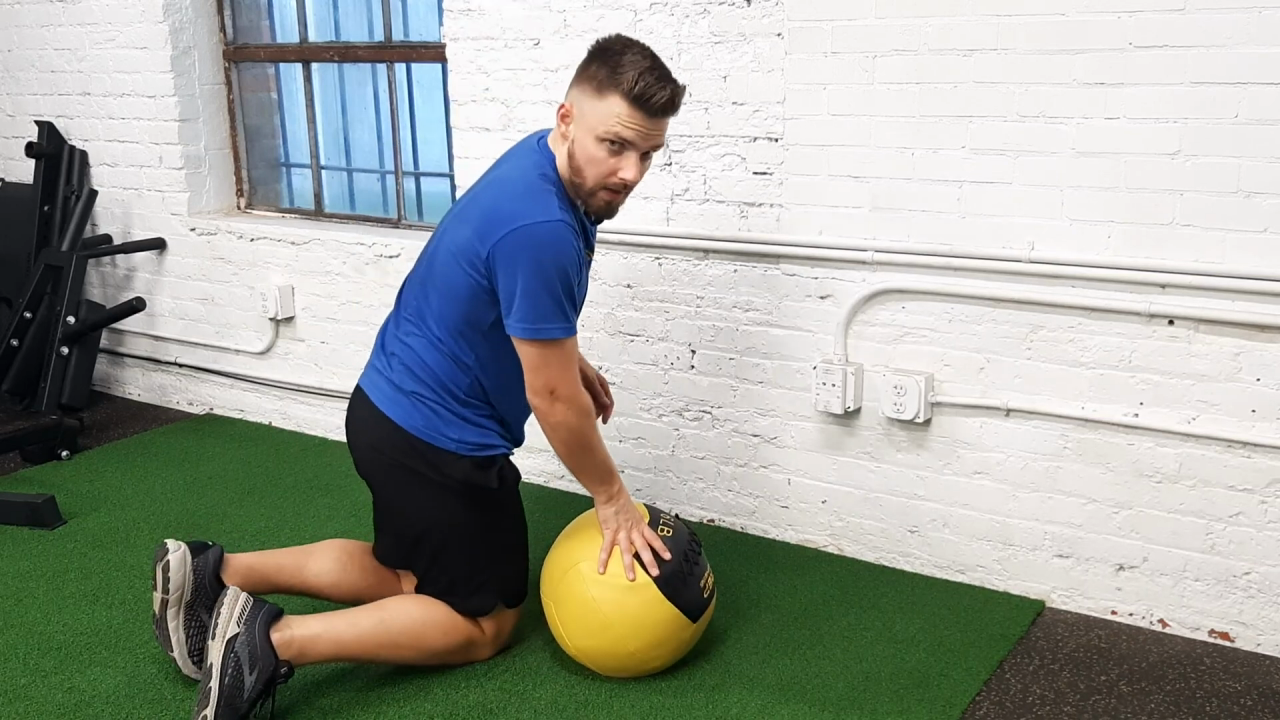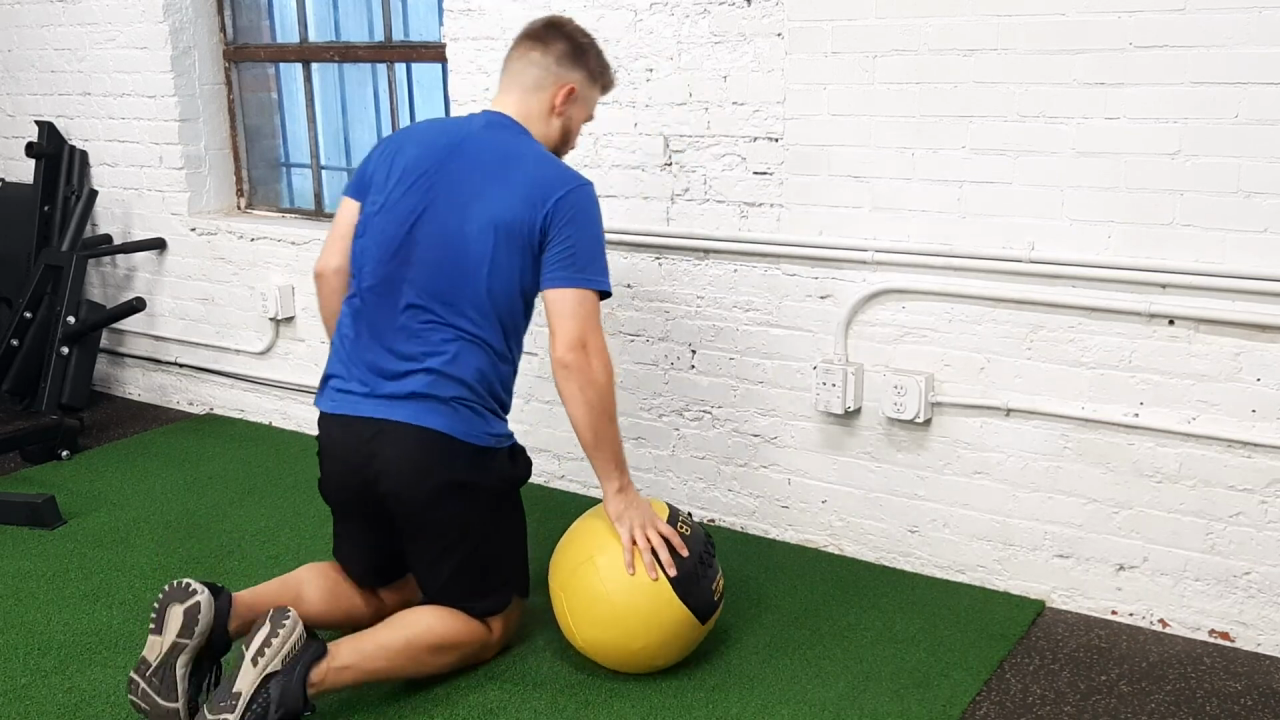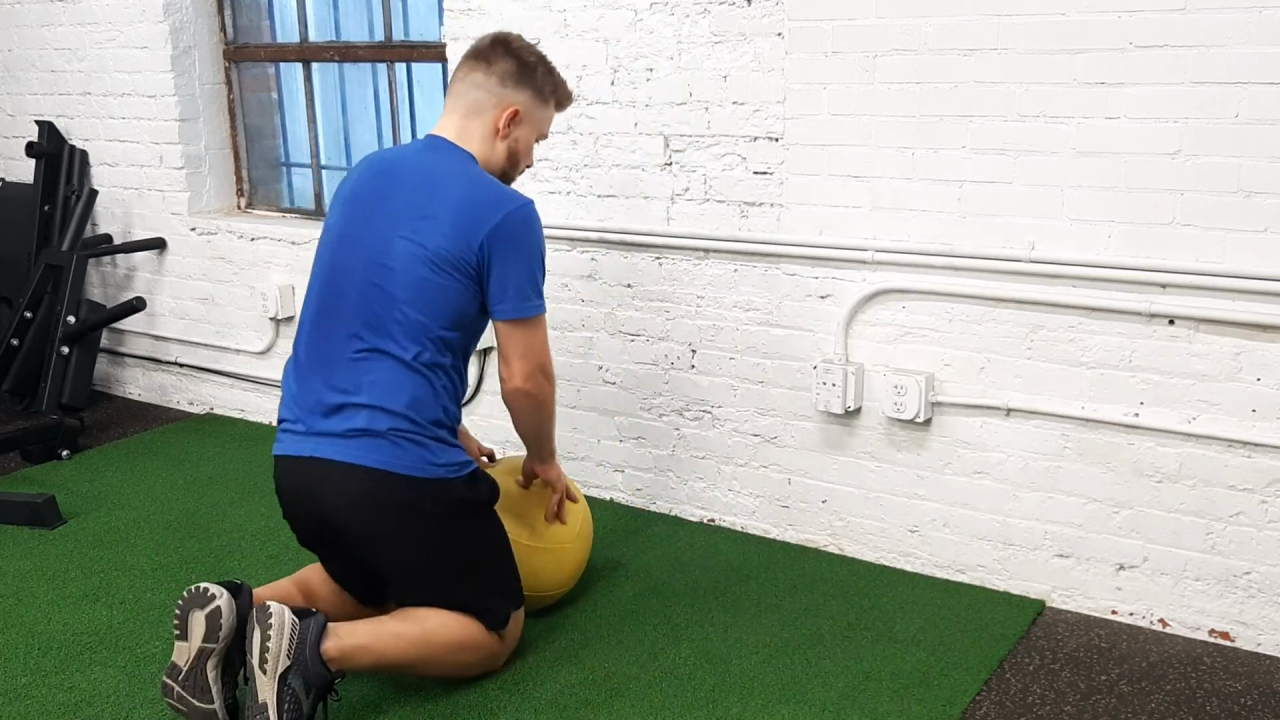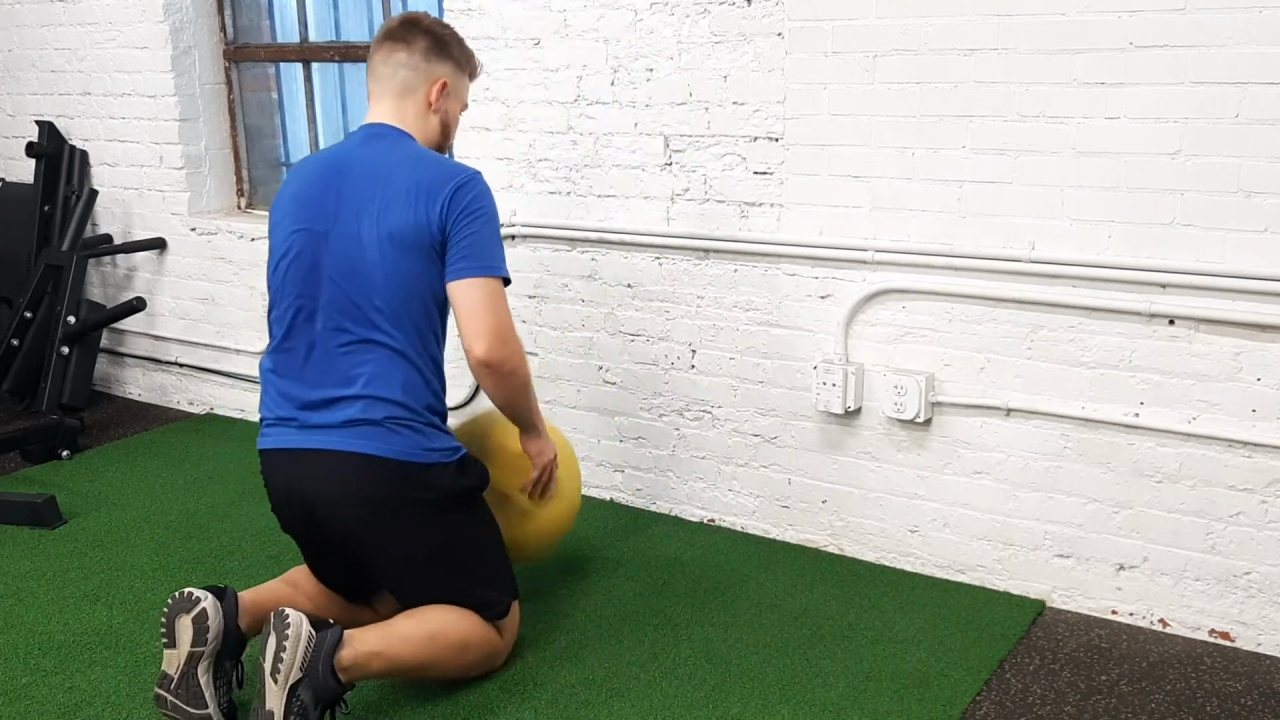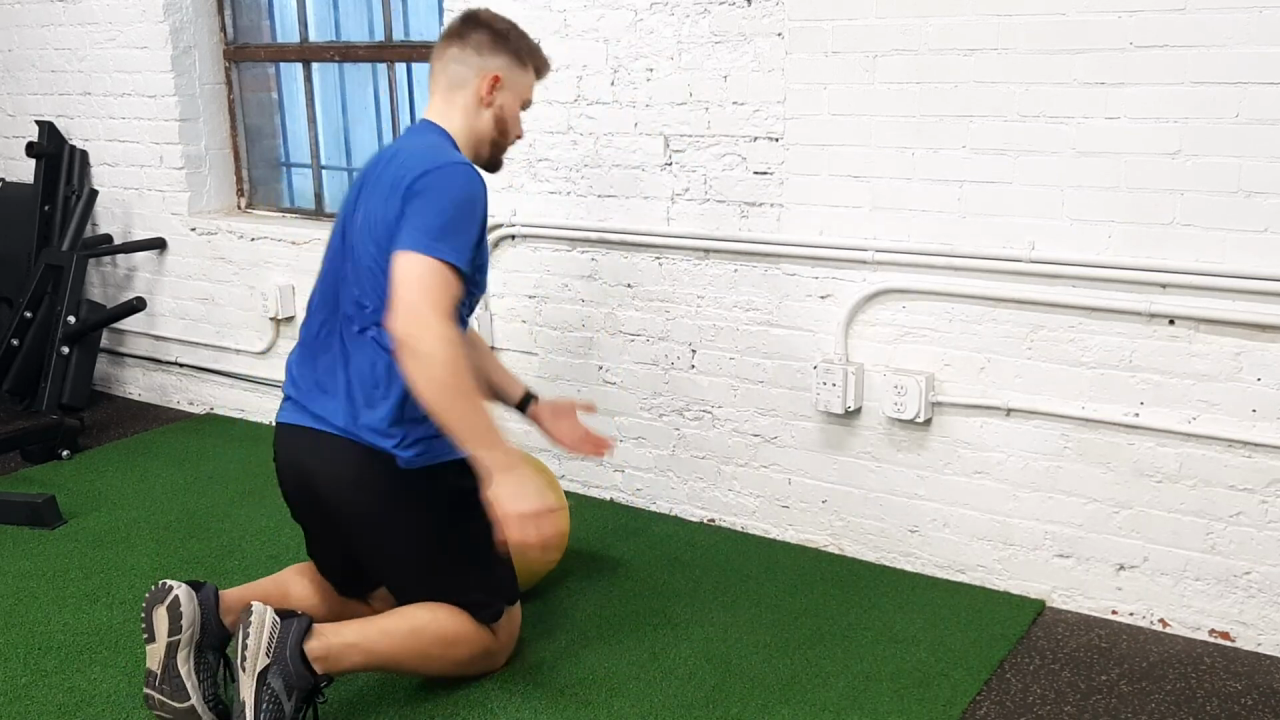
dt=1s
person 1, frame 1
left shoulder: (543, 162)
right shoulder: (540, 229)
right elbow: (553, 399)
left wrist: (579, 365)
right wrist: (613, 499)
left hip: (388, 410)
right hip: (436, 440)
left knee: (402, 574)
right knee: (482, 622)
left ankle: (215, 575)
right ankle: (275, 640)
person 1, frame 2
left shoulder: (401, 146)
right shoulder: (560, 193)
left elbow: (331, 271)
right elbow: (575, 354)
right wrist: (619, 492)
left hip: (344, 423)
right hip: (449, 443)
left knee: (373, 586)
right knee: (485, 620)
left ankle: (219, 612)
person 1, frame 3
left shoulder: (365, 175)
right shoulder: (503, 214)
right elbow: (524, 380)
right wrist: (544, 459)
left hip: (301, 458)
right hip: (397, 472)
left knee: (375, 588)
right knee: (493, 631)
left ankle: (241, 610)
right ankle: (320, 649)
person 1, frame 4
left shoulder: (297, 184)
right shoulder: (454, 189)
right elbow: (489, 348)
right wrist: (534, 432)
left hip: (286, 456)
right hip: (392, 462)
left knee: (366, 589)
right knee: (489, 628)
left ankle: (228, 616)
right ankle: (334, 657)
person 1, frame 5
left shoulder: (402, 162)
right shoulder: (449, 179)
right elbow: (418, 329)
left wrist: (531, 405)
right wrist: (501, 471)
left hip: (308, 440)
right hip: (380, 457)
left knee: (365, 585)
right knee: (489, 630)
left ankle: (210, 612)
right ankle: (309, 649)
